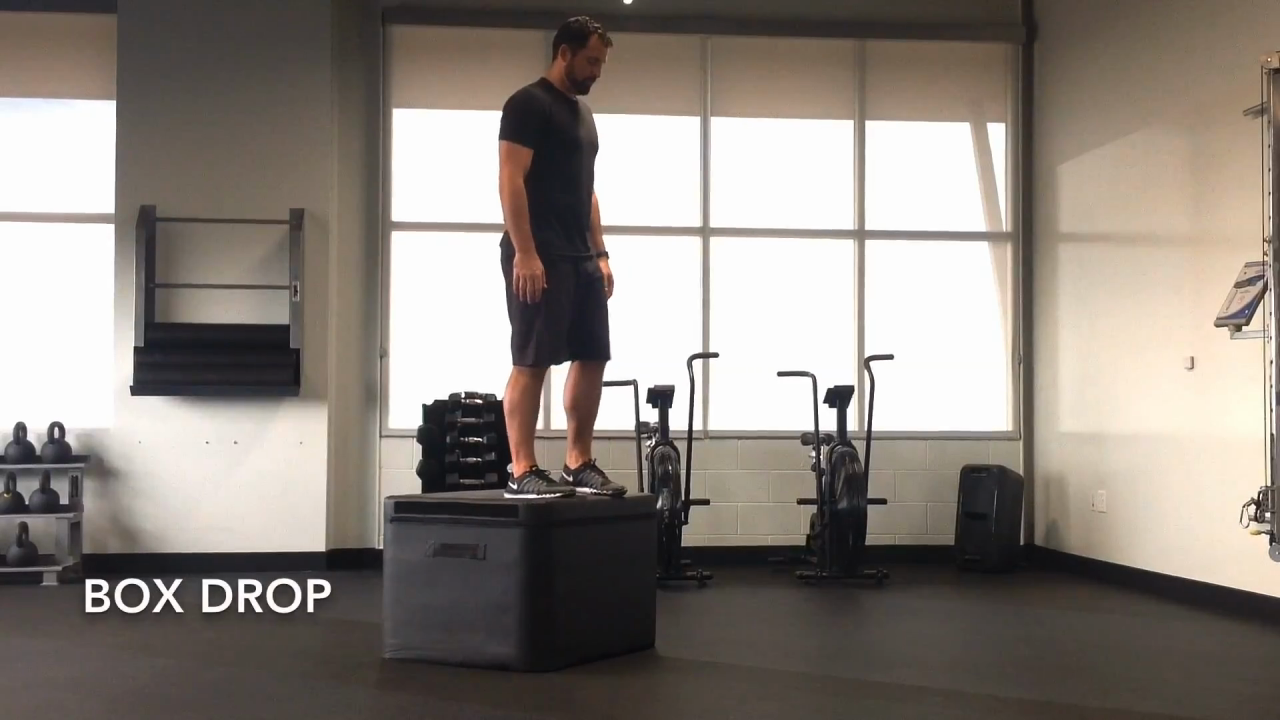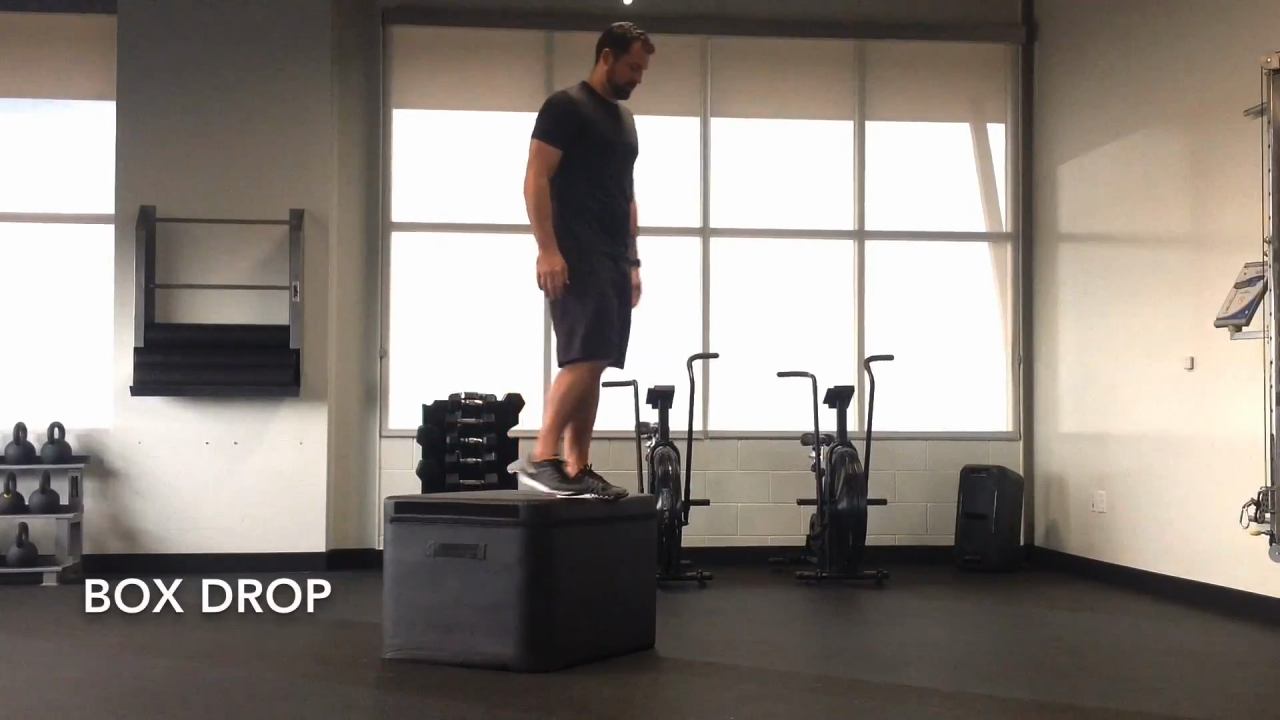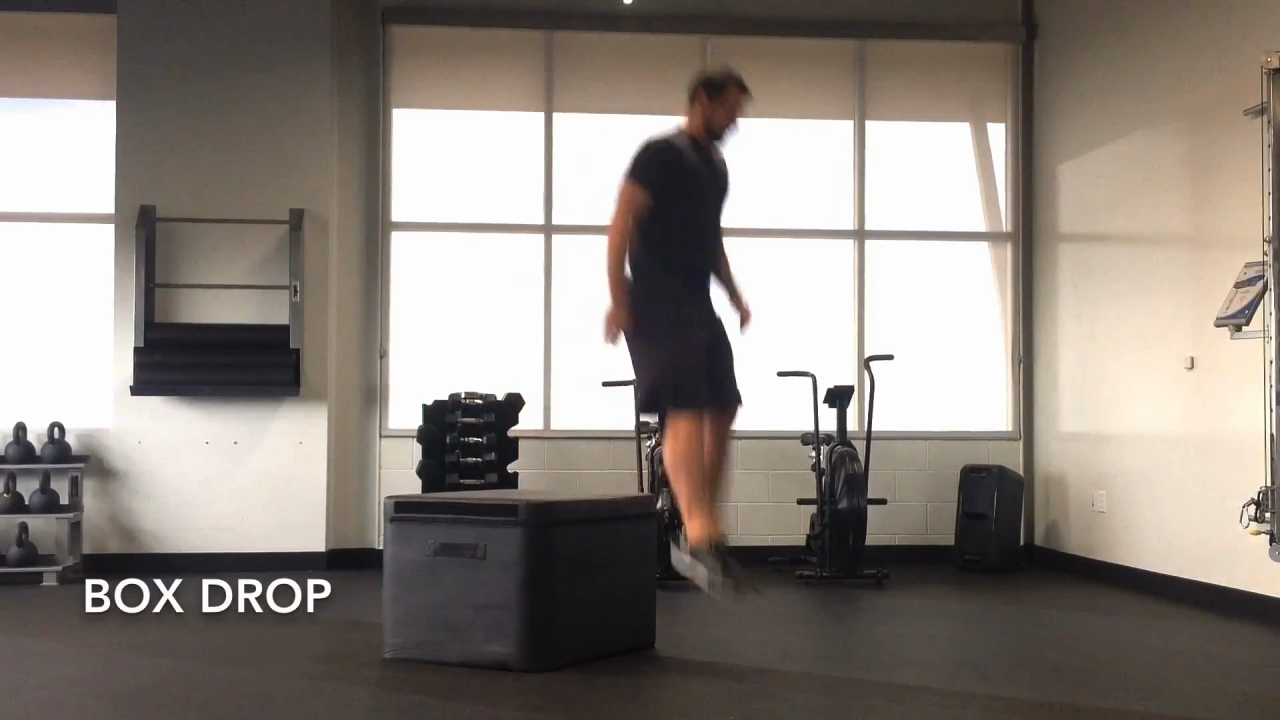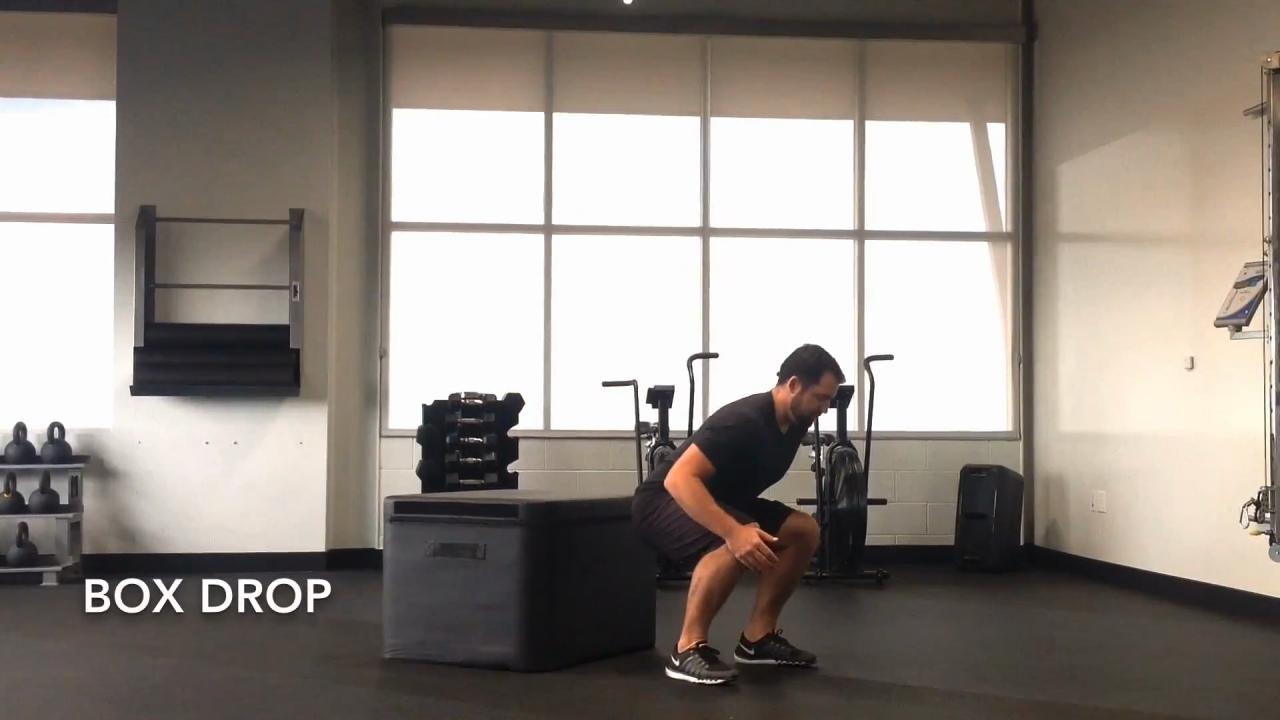
dt=0.7s
person 1, frame 1
left shoulder: (582, 112)
right shoulder: (528, 104)
right elbow: (511, 181)
left wrist: (600, 254)
right wrist: (525, 253)
left hip: (578, 258)
right hip: (539, 257)
left knee: (591, 359)
right knee: (531, 362)
left ankle: (579, 464)
right ankle: (522, 472)
person 1, frame 2
left shoulder: (624, 119)
right shoulder: (566, 107)
right elbow: (537, 181)
left wrist: (633, 262)
right wrist: (548, 250)
left hip: (613, 258)
right hip: (576, 256)
left knee: (589, 364)
right knee: (586, 359)
left ankle: (575, 469)
right ankle: (540, 458)
person 1, frame 3
left shoulder: (716, 163)
right shoulder: (663, 154)
right elbow: (622, 224)
left wrist: (734, 292)
right wrist: (619, 301)
left hip: (695, 301)
right hip: (658, 300)
left knee: (722, 411)
right knee: (685, 414)
left ankle: (702, 533)
right ankle: (700, 541)
person 1, frame 4
left shoulder: (795, 423)
right shoulder: (743, 421)
right elbow: (678, 479)
right wrist: (734, 531)
right hip: (663, 503)
left knee: (803, 530)
right knee: (740, 542)
left ankle: (757, 637)
right ankle: (688, 648)
